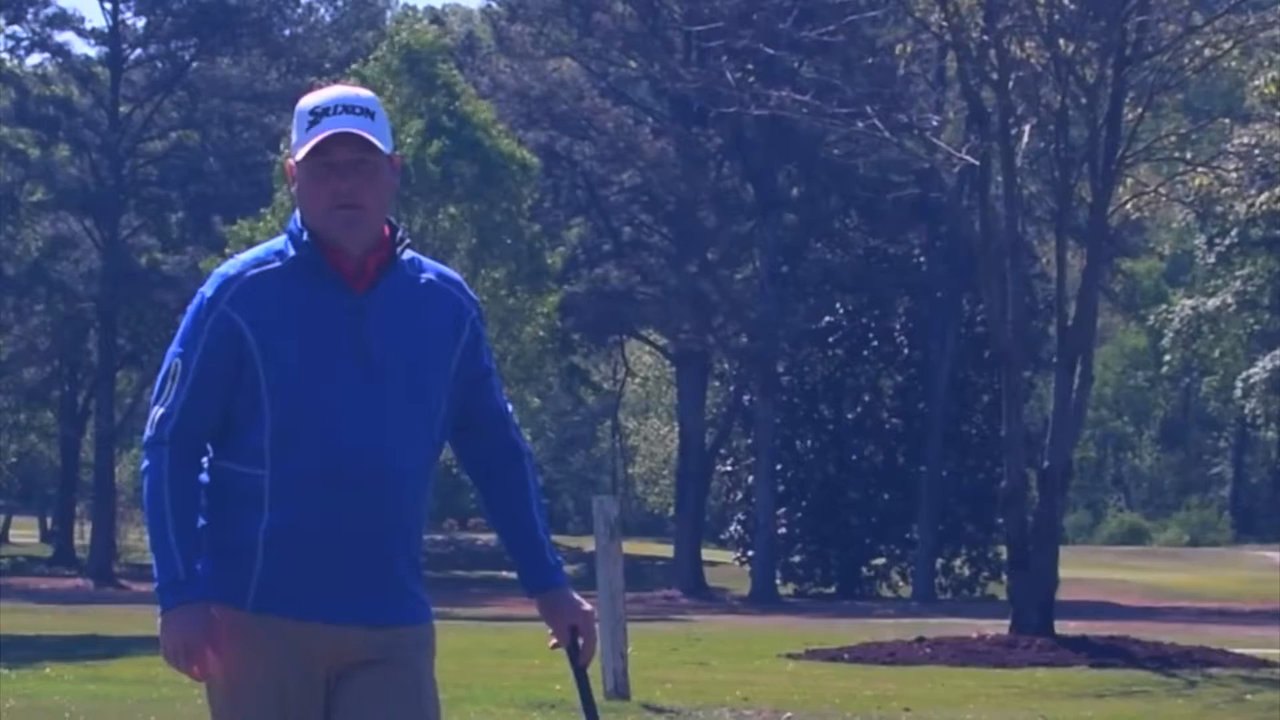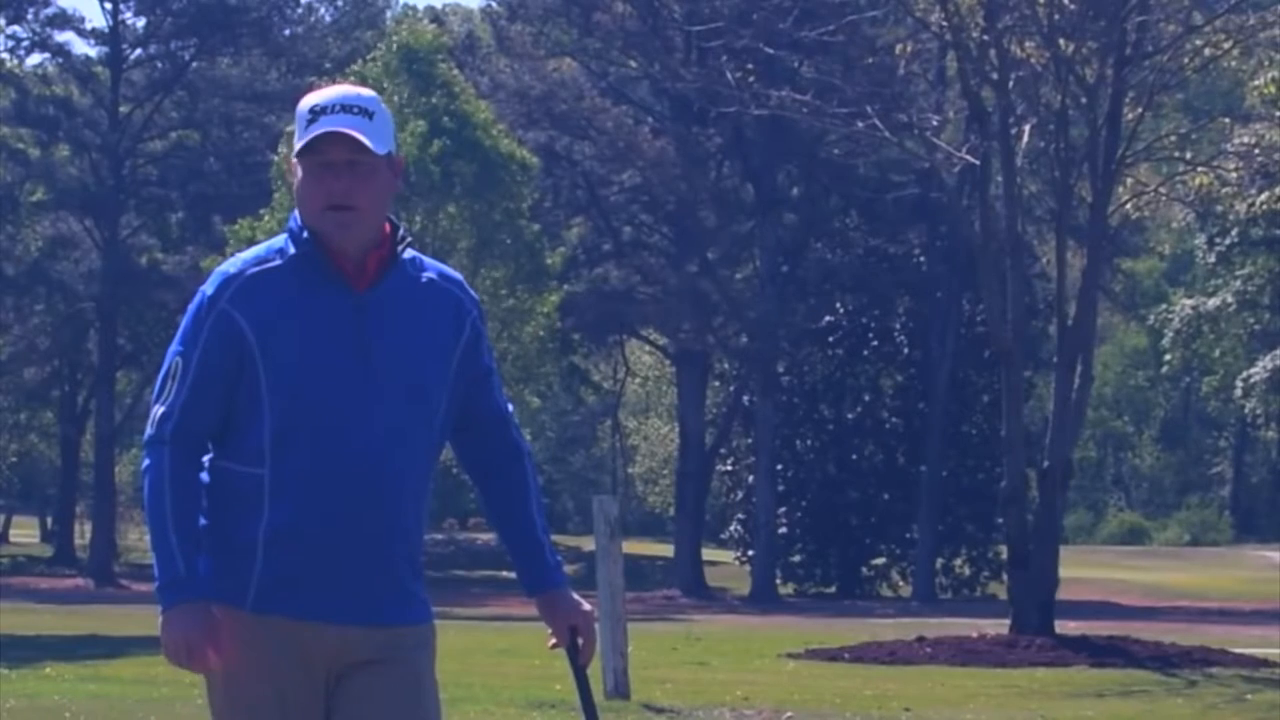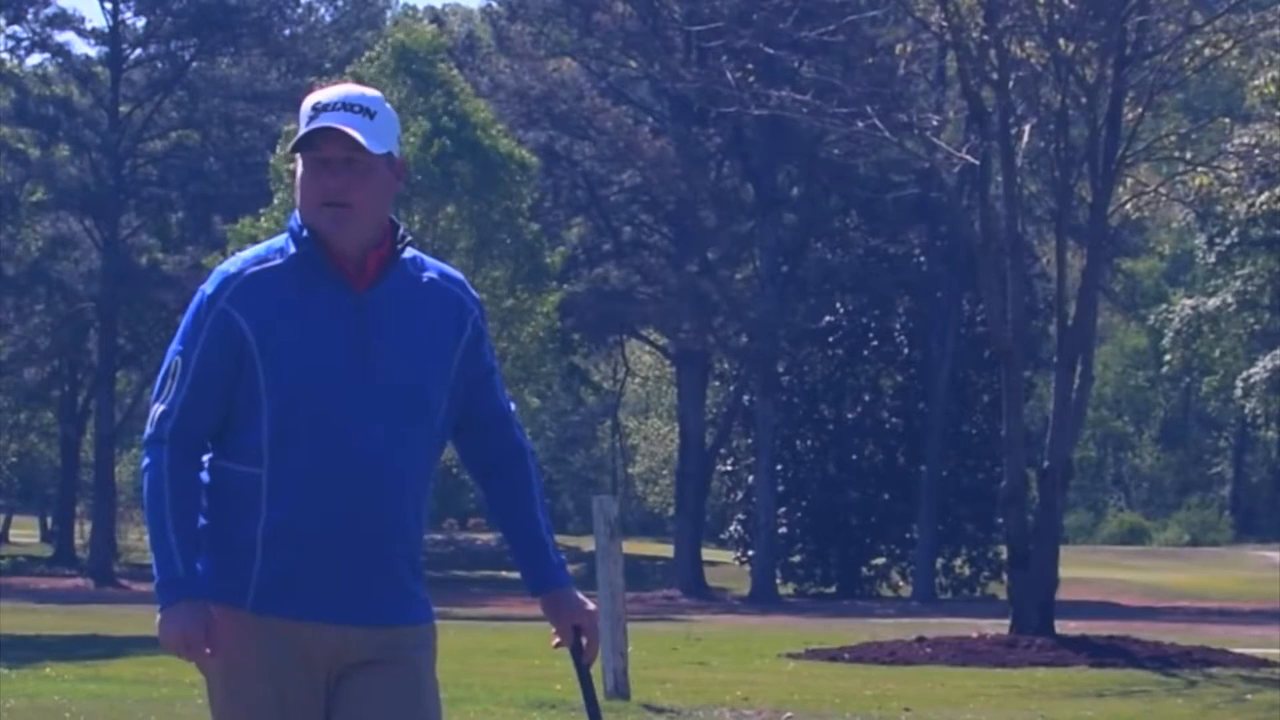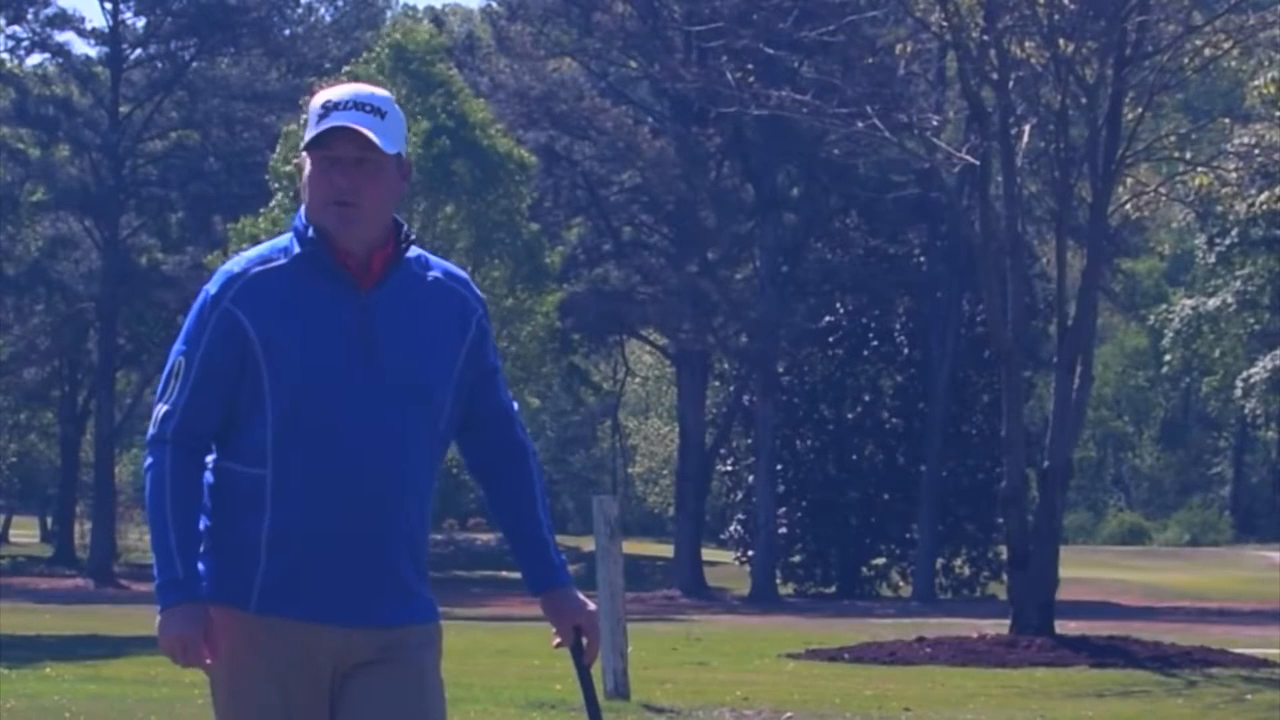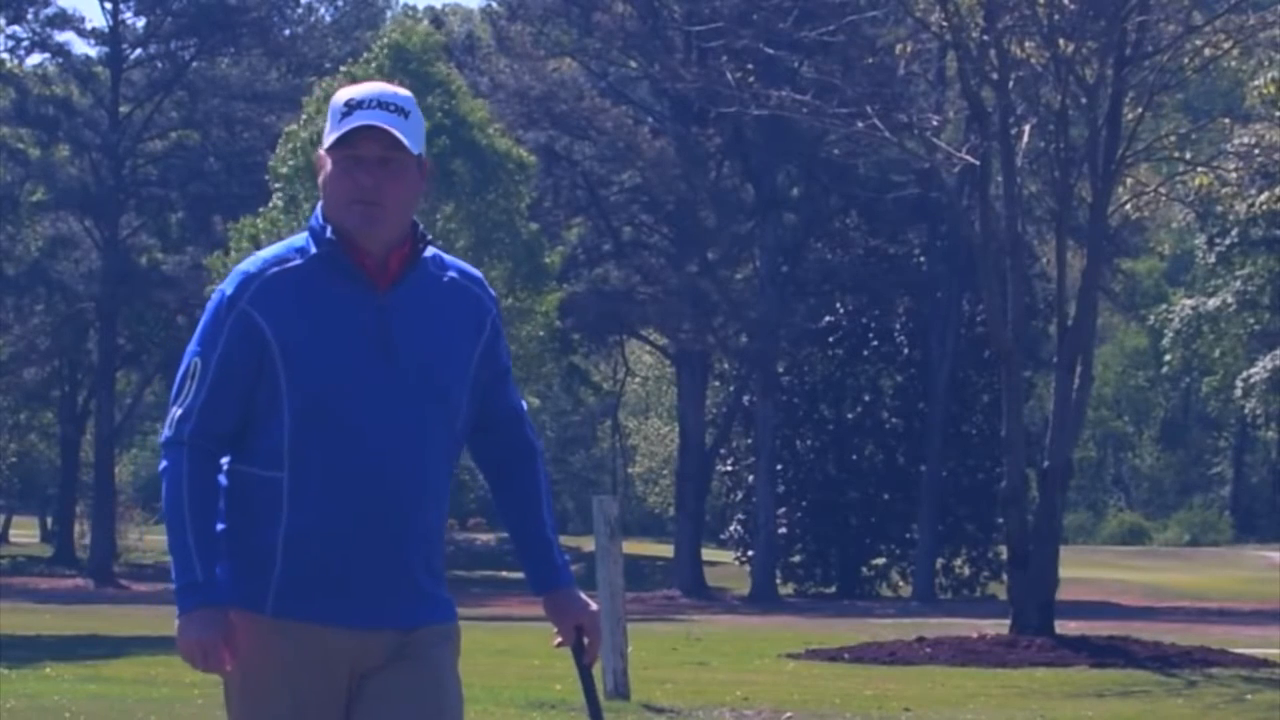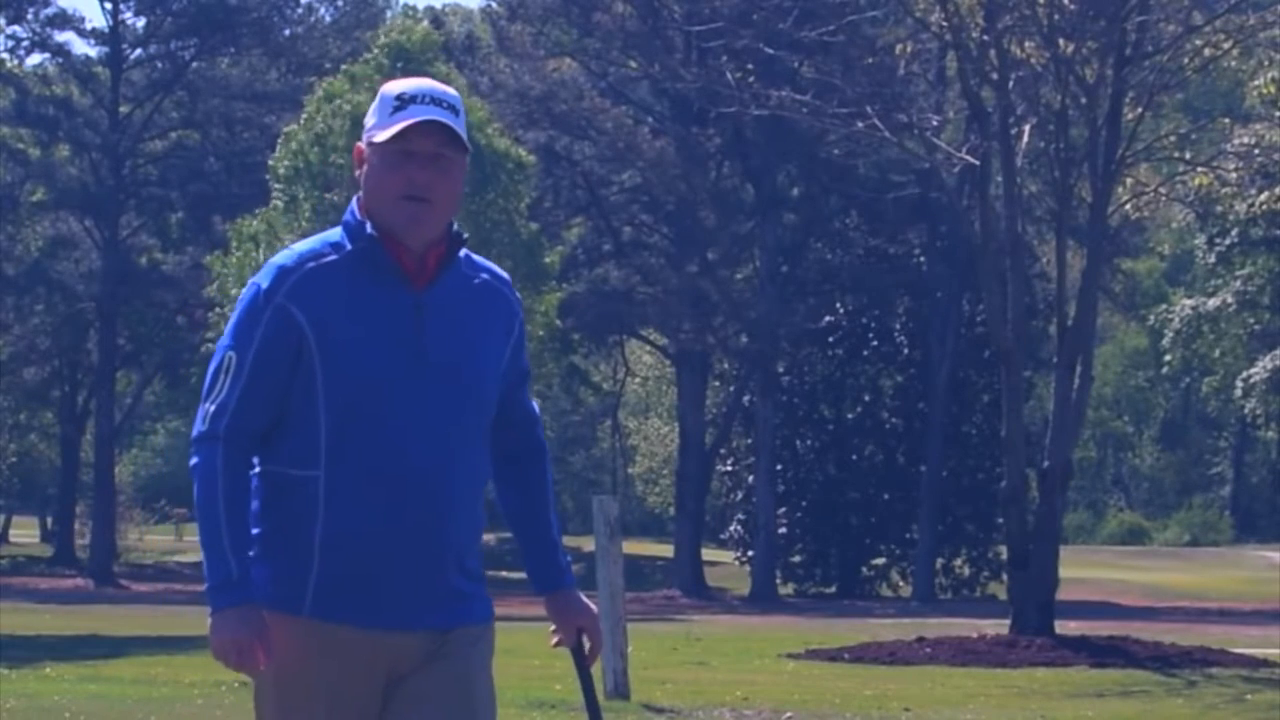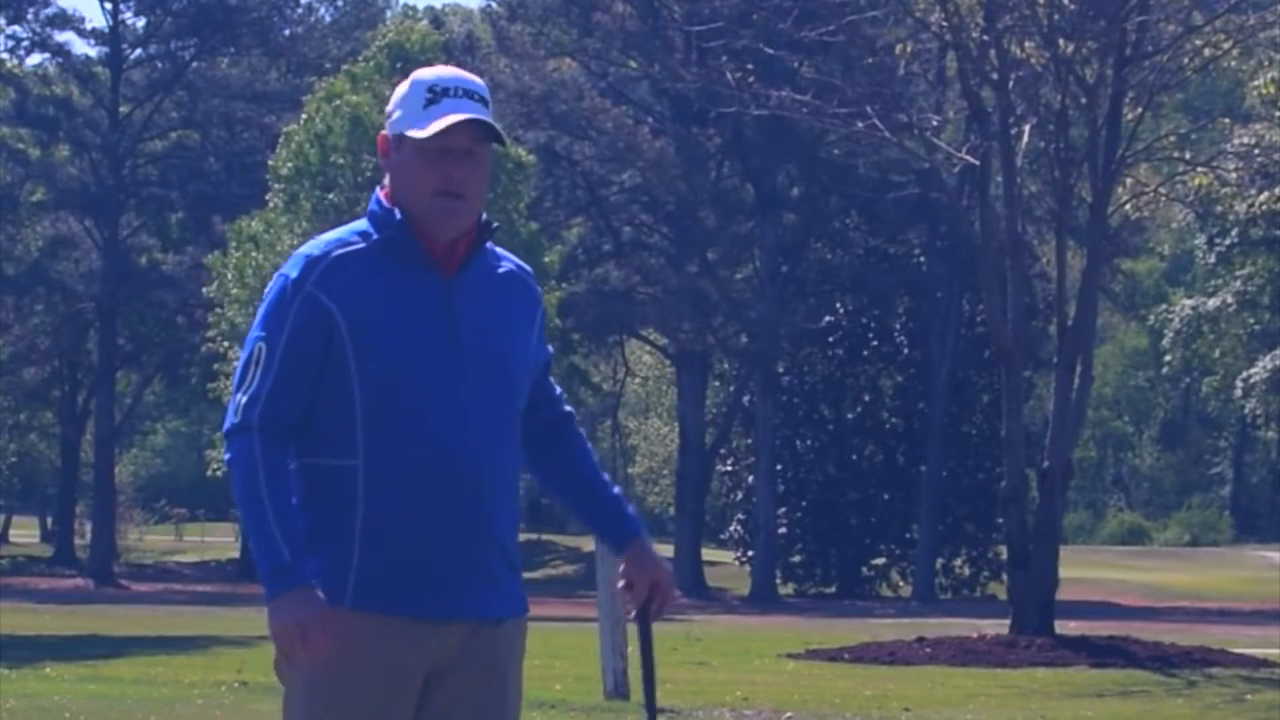
dt=0.4s
person 1, frame 1
left shoulder: (446, 304)
right shoulder: (240, 294)
left elbow: (497, 452)
right elbow: (172, 446)
left wrist: (547, 582)
right wrist: (181, 594)
left hip: (392, 626)
right hip: (258, 618)
person 1, frame 2
left shoulder: (447, 303)
right shoulder: (240, 294)
left elbow: (497, 452)
right elbow: (173, 445)
left wrist: (546, 583)
right wrist: (180, 593)
left hip: (393, 625)
right hip: (259, 617)
person 1, frame 3
left shoulder: (448, 303)
right shoulder: (241, 292)
left elbow: (501, 451)
right elbow: (172, 443)
left wrist: (551, 582)
right wrist: (179, 589)
left hip: (393, 624)
right hip: (257, 616)
person 1, frame 4
left shoulder: (452, 302)
right shoulder: (245, 291)
left elbow: (503, 450)
right elbow: (175, 443)
left wrist: (551, 581)
right wrist: (179, 591)
left hip: (398, 626)
right hip: (262, 617)
person 1, frame 5
left shoulder: (467, 300)
right shoulder: (260, 291)
left elbow: (510, 450)
right elbow: (190, 446)
left wrist: (554, 581)
right wrist: (198, 595)
left hip: (416, 626)
right hip: (278, 618)
person 1, frame 6
left shoulder: (494, 300)
right shoulder: (295, 286)
left elbow: (519, 450)
right elbow: (221, 443)
left wrist: (555, 583)
right wrist: (231, 594)
left hip: (452, 627)
right hip: (312, 619)
person 1, frame 7
left shoulder: (514, 287)
right shoulder: (323, 276)
left elbow: (547, 427)
right elbow: (255, 432)
left wrist: (625, 532)
right wrist: (285, 579)
left hip: (487, 615)
right hip: (353, 611)
